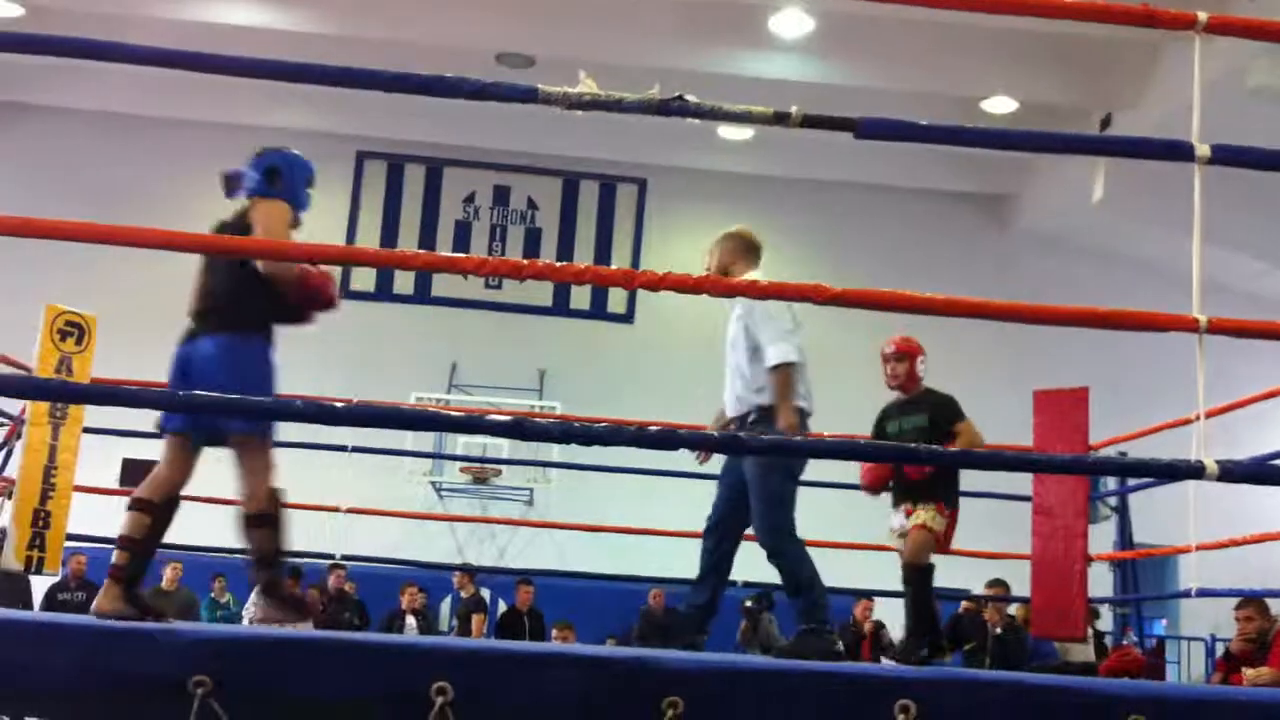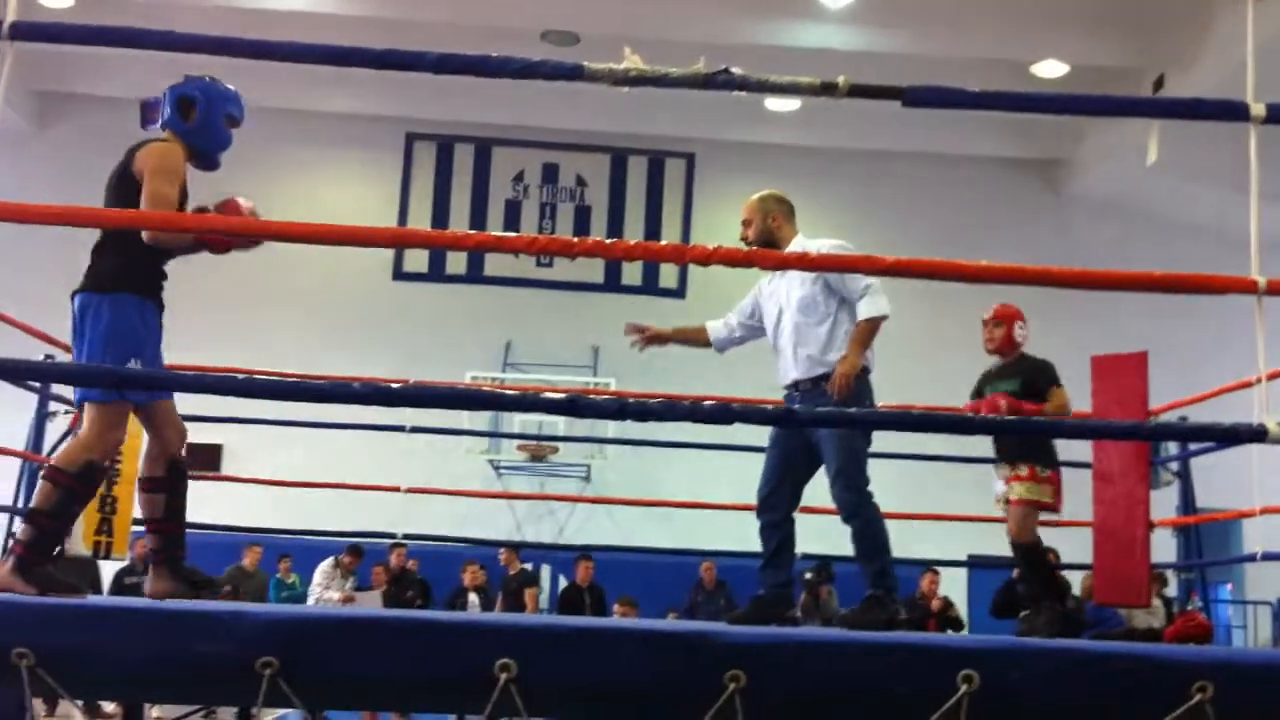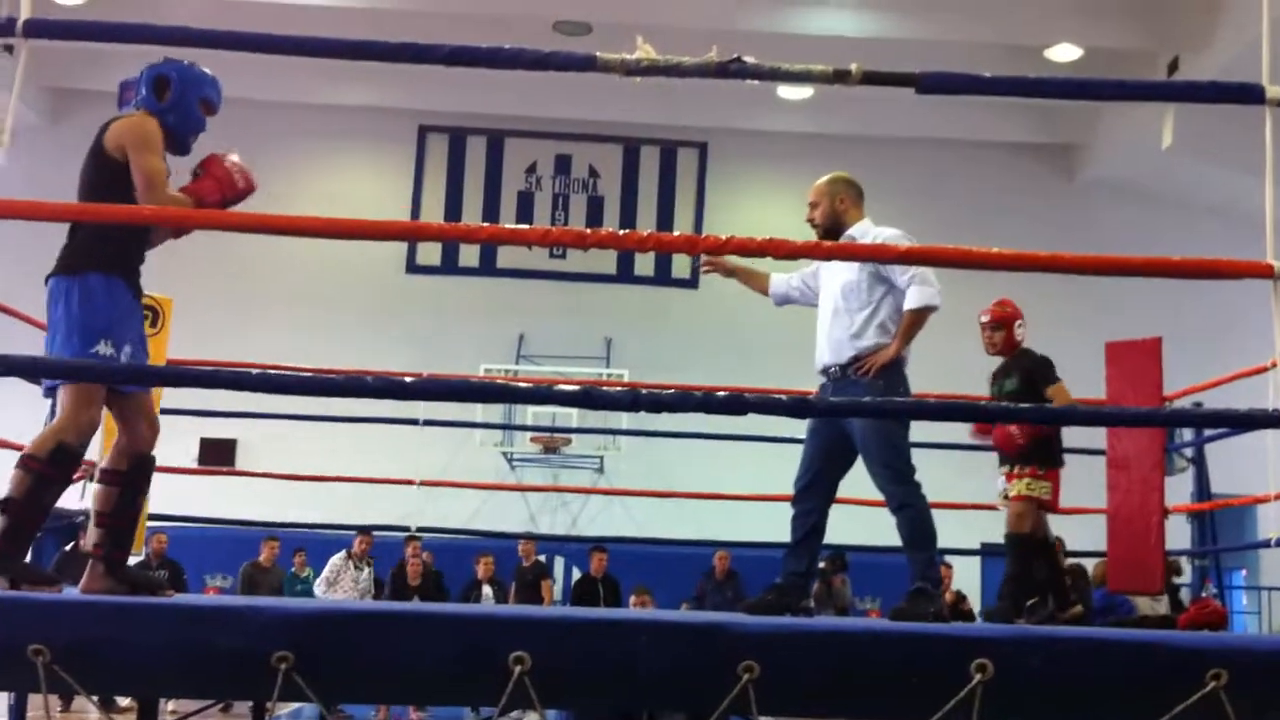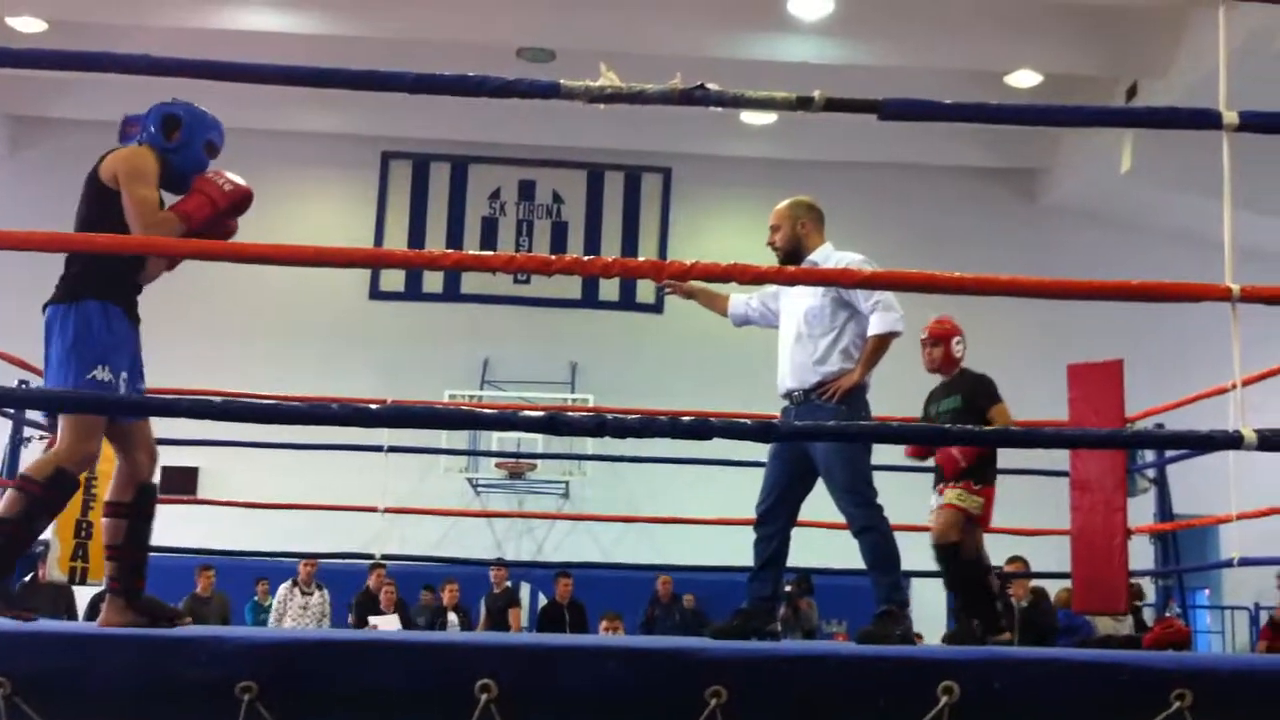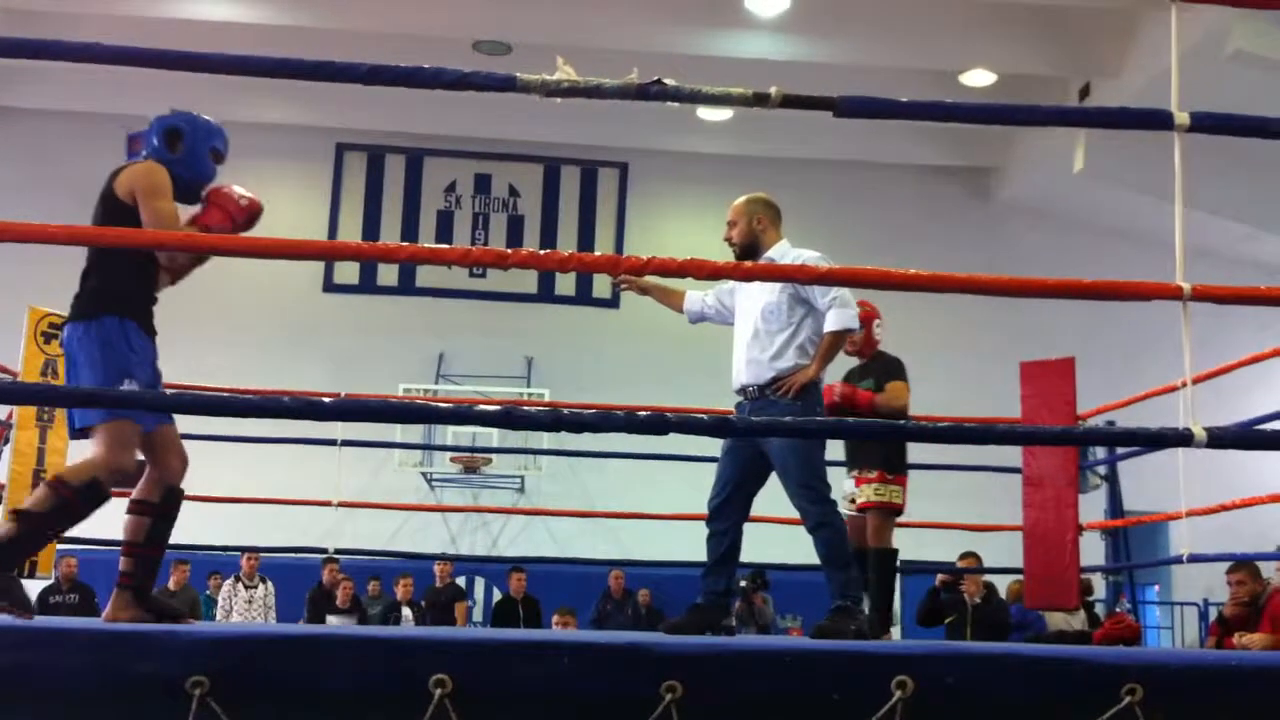
dt=0.7s
person 1, frame 1
left shoulder: (222, 230)
right shoulder: (275, 210)
right elbow: (270, 263)
left wrist: (284, 306)
right wrist: (311, 281)
left hip: (197, 345)
right hip: (240, 346)
left knee: (171, 469)
right knee: (257, 469)
left ankle: (118, 588)
right ankle: (274, 592)
person 1, frame 2
left shoulder: (146, 161)
right shoulder: (164, 153)
right elbow: (155, 228)
left wrist: (199, 237)
right wrist: (214, 231)
left hip: (128, 305)
right hip: (118, 302)
left knee: (168, 434)
right knee: (103, 433)
left ankle: (167, 570)
person 1, frame 3
left shoulder: (134, 144)
right shoulder: (138, 127)
right elbow: (156, 207)
left wrist: (198, 205)
right wrist: (208, 192)
left hip: (114, 291)
right hip: (91, 285)
left knee: (141, 428)
right knee: (79, 418)
left ankle: (106, 566)
person 1, frame 4
left shoulder: (137, 175)
right shoulder: (136, 158)
right elbow: (147, 233)
left wrist: (198, 231)
right wrist: (203, 205)
left hip: (108, 319)
right hip: (88, 313)
left knee: (139, 457)
right knee: (79, 446)
left ankle: (123, 598)
person 1, frame 5
left shoulder: (141, 191)
right shoulder: (147, 173)
left elbow: (153, 271)
right elbow: (168, 251)
left wrist: (207, 239)
right wrist: (218, 219)
left hip: (127, 332)
right hip: (107, 327)
left knee: (169, 462)
right knee: (113, 458)
left ankle: (130, 596)
person 2, frame 1
left shoulder: (756, 295)
right shoulder: (748, 303)
left elbow: (783, 352)
left wrist: (786, 410)
right wrist: (717, 428)
left hip: (771, 429)
right hip: (750, 434)
left knee: (773, 533)
right knee: (719, 530)
left ankle: (818, 632)
right ankle: (693, 623)
person 2, frame 2
left shoulder: (828, 253)
right shoulder: (768, 286)
left elbow: (873, 300)
right elbow: (726, 331)
left wrist: (854, 356)
right wrist: (668, 335)
left hip: (838, 394)
right hip: (798, 400)
left knee: (851, 496)
right knee: (772, 501)
left ankle: (882, 597)
right ankle: (776, 596)
person 2, frame 3
left shoulder: (882, 242)
right shoulder: (831, 264)
left elbow: (925, 291)
right elbow: (785, 287)
left wrist: (896, 346)
right wrist: (732, 270)
left hip: (872, 384)
right hip: (834, 387)
left knee: (898, 487)
right knee: (809, 489)
left ankle: (927, 591)
right ankle: (793, 585)
person 2, frame 4
left shoulder: (845, 267)
right shoulder: (789, 288)
left elbow: (888, 315)
right elbow: (742, 308)
left wrist: (858, 373)
right wrist: (692, 291)
left hip: (833, 409)
right hip: (796, 412)
left knee: (861, 511)
right knee: (771, 514)
left ankle: (894, 614)
right ankle: (759, 610)
person 2, frame 5
left shoulder: (802, 264)
right shoulder: (744, 284)
left elbow: (844, 313)
right elbow: (698, 305)
left wrist: (814, 369)
right wrist: (647, 287)
left hip: (788, 405)
right hip: (750, 408)
left knee: (815, 507)
right knee: (723, 509)
left ankle: (848, 608)
right ankle: (712, 605)
person 3, frame 1
left shoulder: (940, 403)
right shoulder: (888, 413)
left elbow: (974, 440)
right wrist: (872, 472)
left hip: (935, 500)
right hip: (903, 502)
left knee: (914, 558)
right knee: (913, 572)
left ankle: (916, 639)
right ankle: (933, 645)
person 3, frame 2
left shoulder: (1037, 369)
right shoulder: (989, 378)
left elbow: (1064, 407)
right elbow: (976, 412)
left wrist: (1018, 409)
right wrist: (974, 416)
left hip: (1034, 463)
right hip: (1008, 466)
left knee: (1021, 535)
right knee: (1017, 537)
left ankle: (1053, 603)
right ankle: (1043, 606)
person 3, frame 3
left shoulder: (1035, 364)
right shoulder: (997, 375)
left elbow: (1066, 404)
right elbow: (998, 424)
left wrist: (1027, 428)
right wrist: (986, 427)
left hip: (1038, 460)
right hip: (1012, 463)
left knee: (1017, 525)
right knee: (1036, 532)
left ankle: (1012, 603)
right ankle: (1063, 601)
person 3, frame 4
left shoulder: (977, 384)
right shoulder: (933, 397)
left elbow: (1005, 427)
right elbow: (930, 444)
left wrist: (968, 452)
right wrist: (918, 447)
left hip: (974, 479)
right hip: (946, 482)
left knee: (942, 533)
right knee: (971, 551)
left ankle: (968, 614)
right ankle: (993, 627)
person 3, frame 5
left shoulder: (889, 365)
right shoulder: (851, 375)
left elbow: (898, 402)
right elbow: (839, 416)
left wrist: (851, 397)
right wrist: (831, 403)
left hip: (884, 466)
right hip: (858, 468)
left knee: (877, 538)
right knee: (856, 540)
left ankle: (879, 622)
right ankle: (882, 609)
